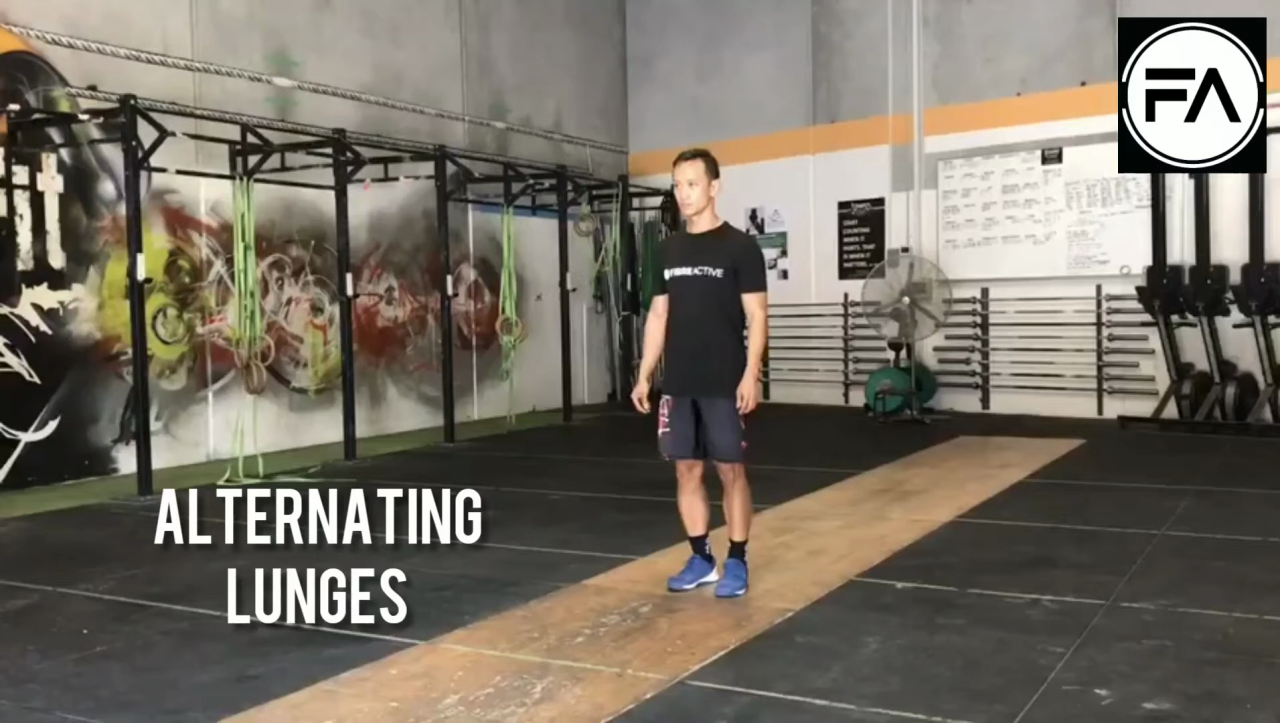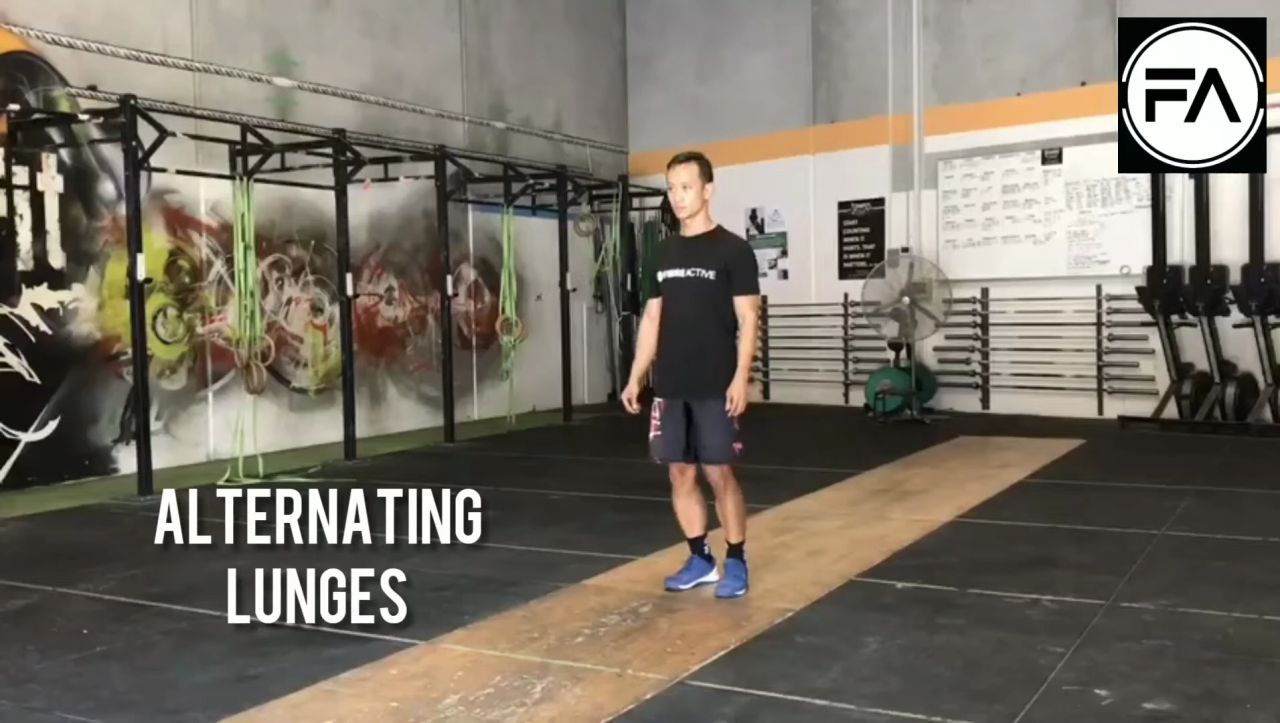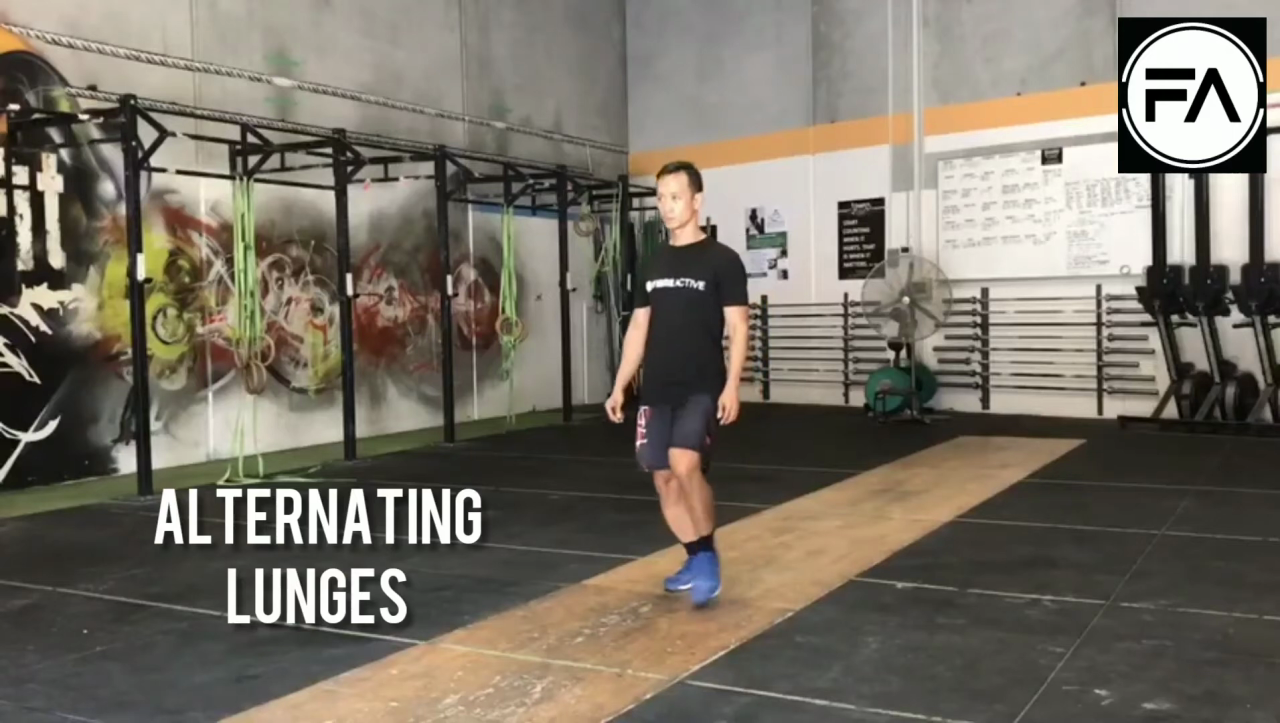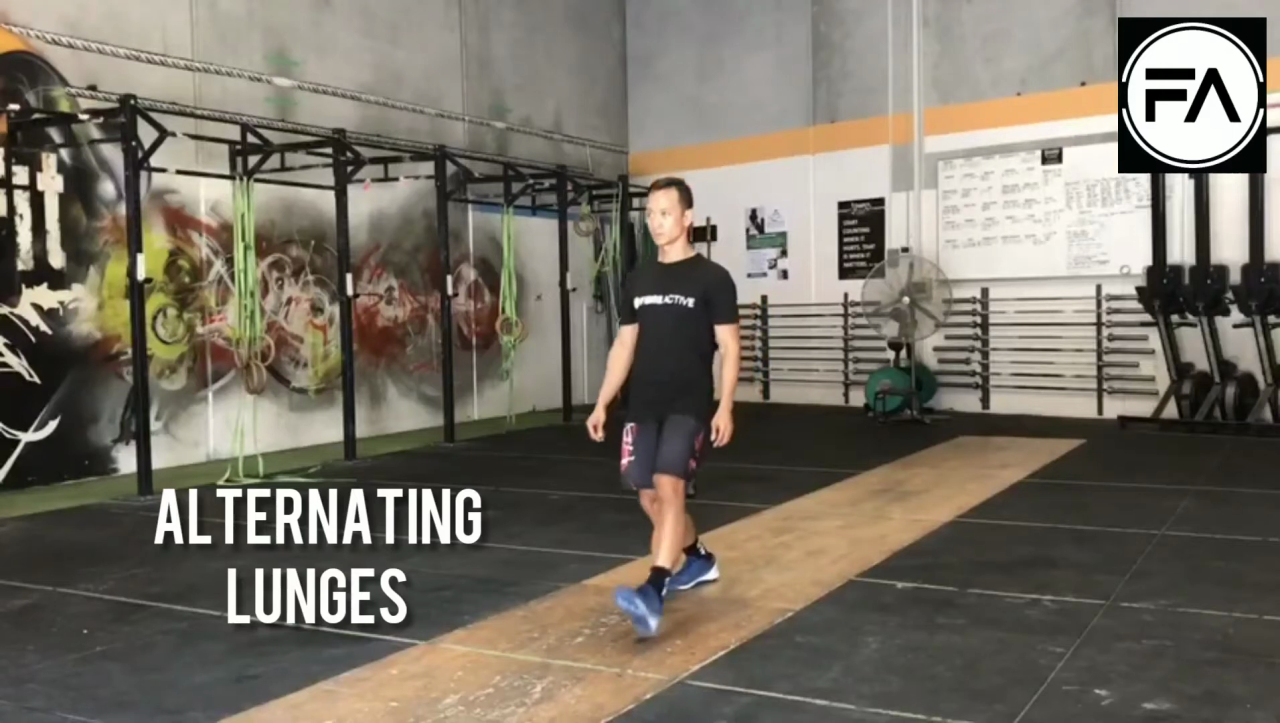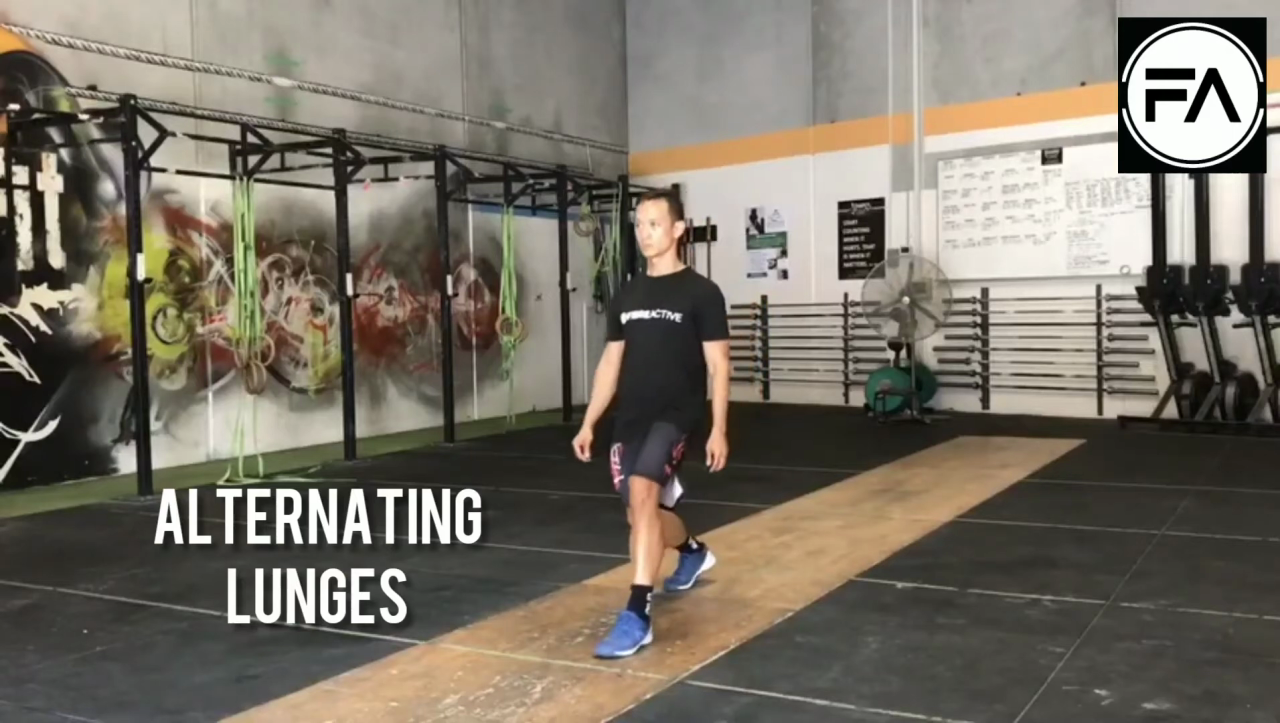
dt=0.2s
person 1, frame 1
left shoulder: (739, 246)
right shoulder: (670, 249)
left elbow: (756, 314)
right elbow: (658, 315)
left wrist: (751, 374)
right wrist: (644, 374)
left hip: (722, 381)
right hip: (678, 382)
left knee: (730, 470)
right knee: (686, 470)
left ankle: (736, 562)
right ankle: (700, 559)
person 1, frame 2
left shoulder: (732, 249)
right shoulder: (665, 252)
left elbow: (748, 318)
right elbow: (652, 318)
left wrist: (741, 378)
right wrist: (636, 376)
left hip: (714, 384)
right hip: (670, 384)
left knee: (719, 474)
right knee: (680, 474)
left ankle: (735, 560)
right ankle: (700, 558)
person 1, frame 3
left shoulder: (721, 260)
right shoulder: (653, 262)
left elbow: (738, 328)
right elbow: (639, 328)
left wrist: (732, 386)
right wrist: (619, 386)
left hip: (701, 387)
right hip: (656, 390)
left knee: (683, 464)
right knee: (664, 480)
left ankle: (707, 551)
right ankle: (696, 559)
person 1, frame 4
left shoulder: (711, 277)
right shoulder: (639, 279)
left elbow: (729, 346)
right elbow: (624, 345)
left wrist: (725, 407)
right wrist: (602, 403)
left hip: (688, 405)
right hip: (643, 406)
left knee: (667, 487)
right knee: (651, 498)
left ankle: (652, 593)
right ankle: (699, 560)
person 1, frame 5
left shoulder: (700, 292)
right shoulder: (628, 294)
left elbow: (719, 364)
right elbow: (611, 361)
left wrist: (718, 430)
right wrist: (588, 422)
left hip: (675, 415)
right hip: (630, 418)
left knee: (642, 496)
right knee: (644, 512)
left ankle: (637, 615)
right ankle: (696, 553)
